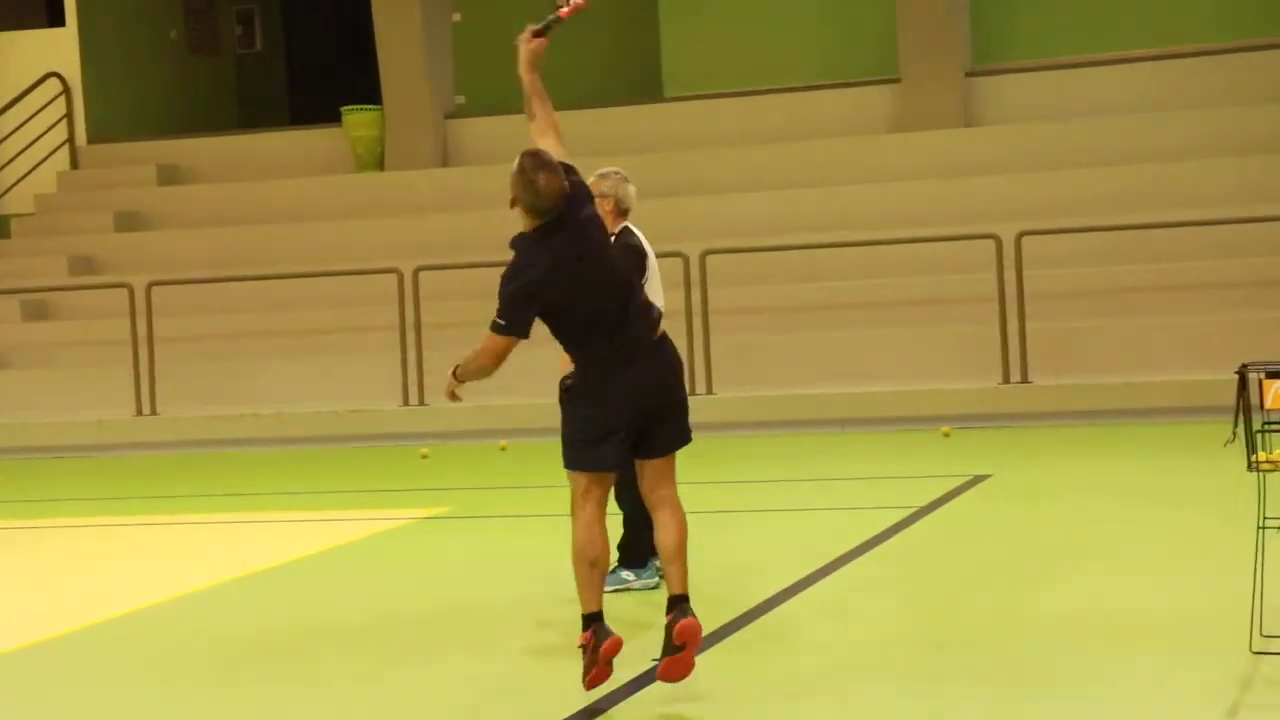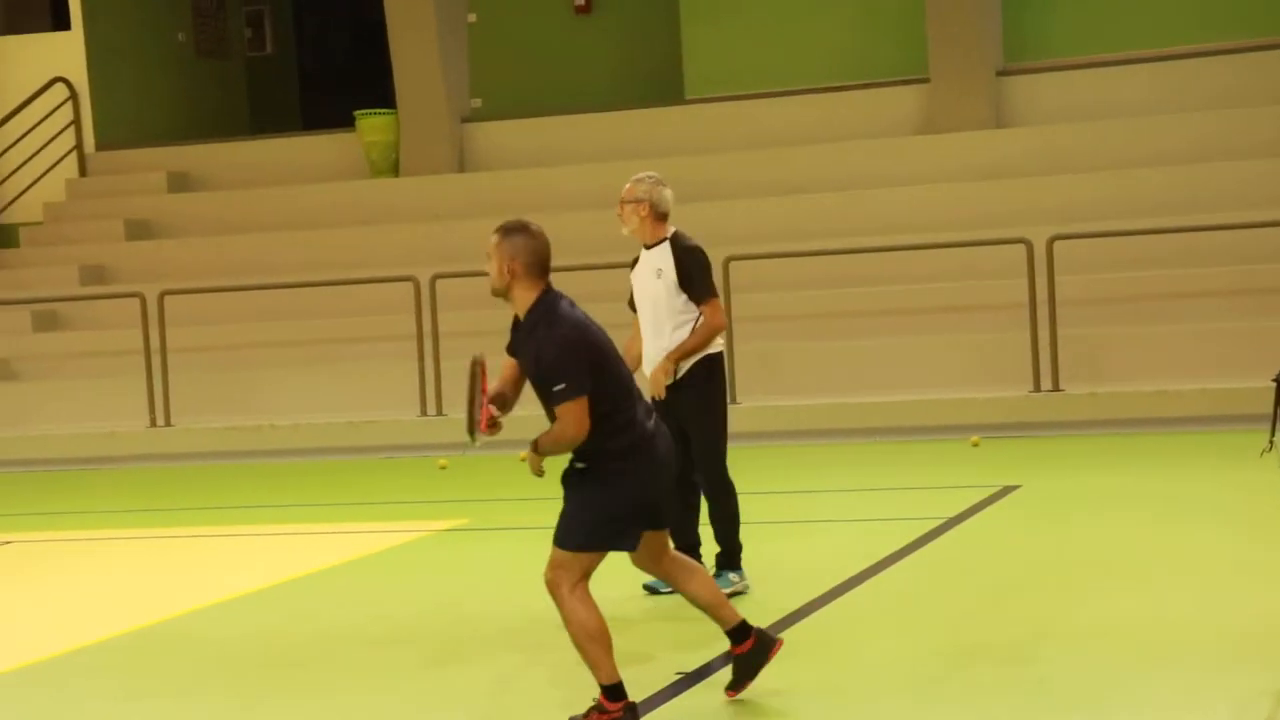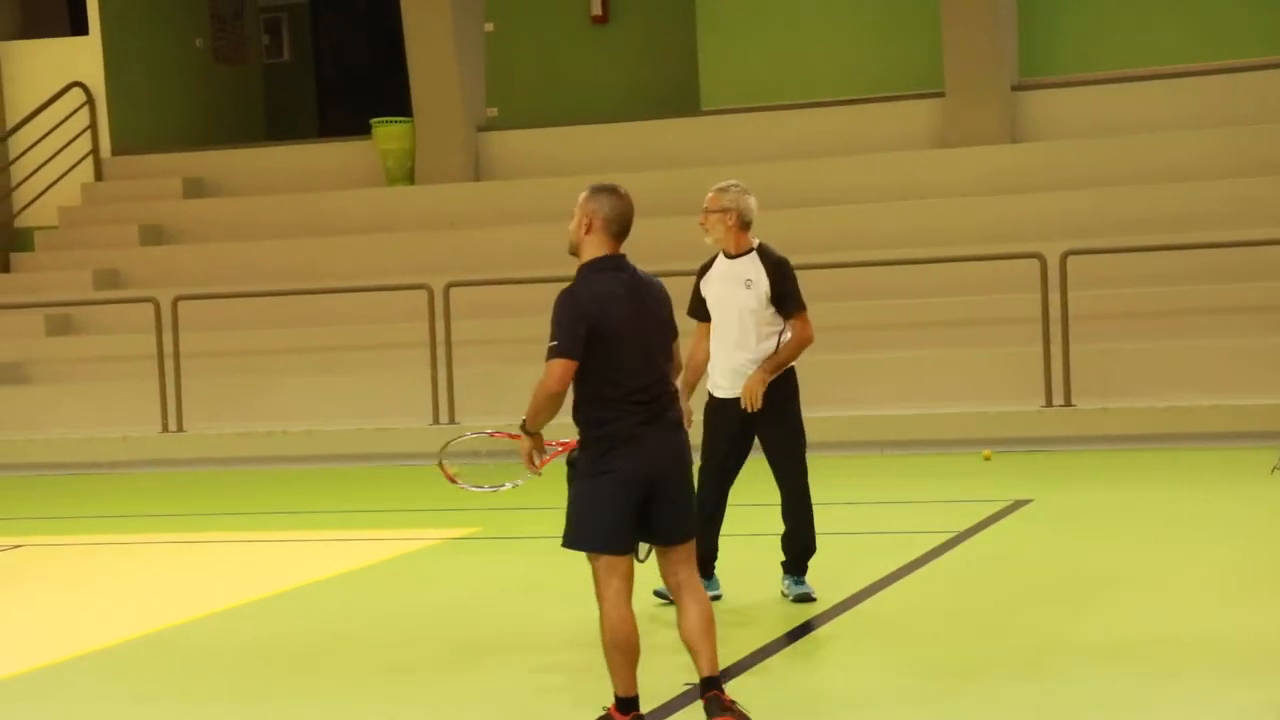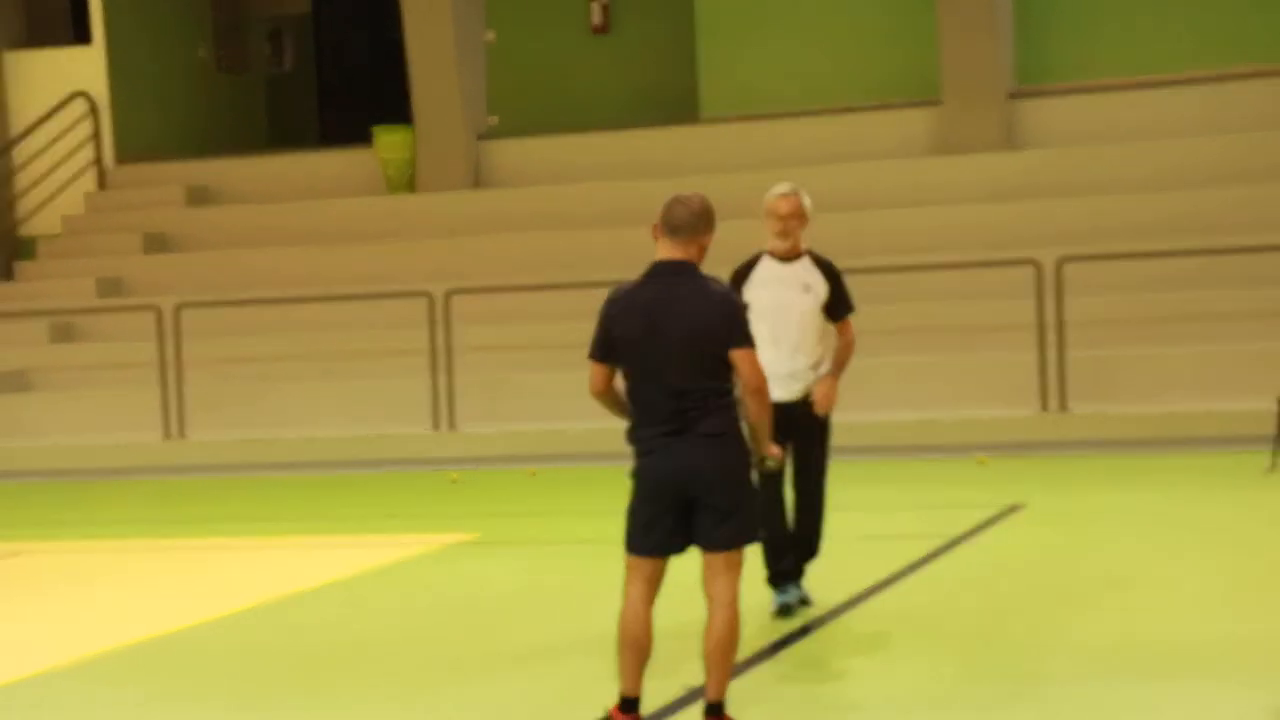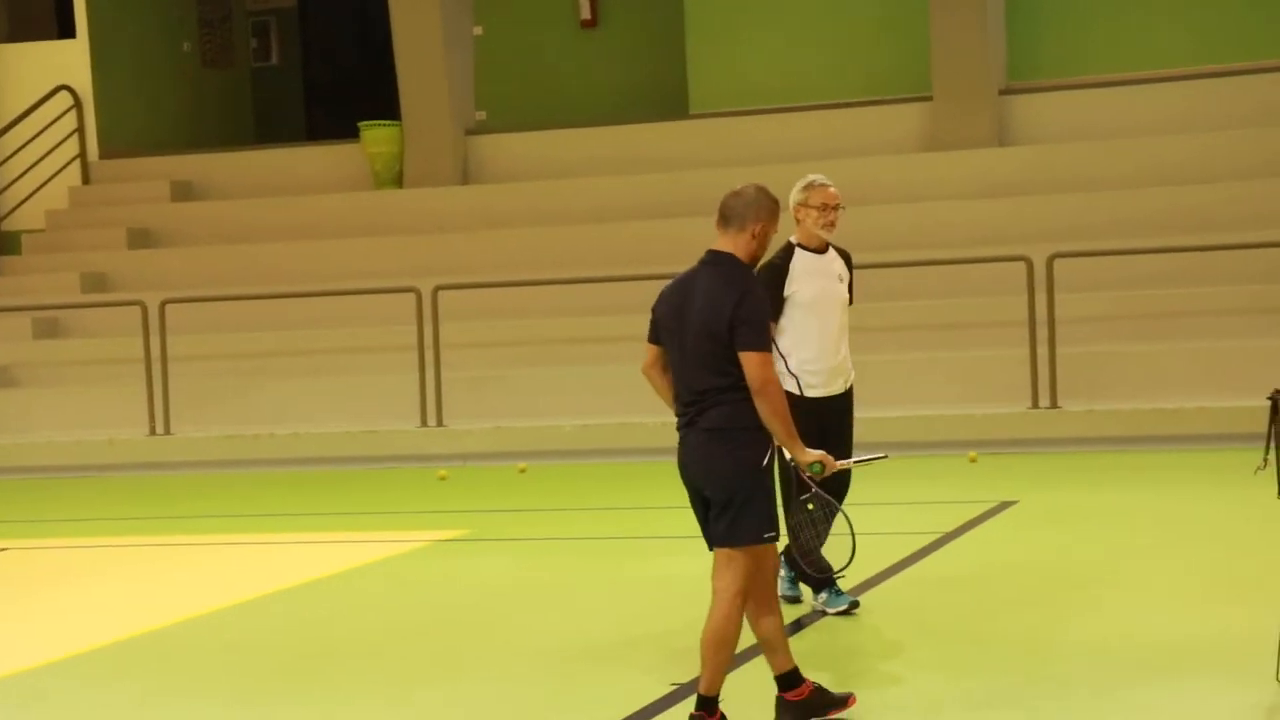
dt=0.5s
person 1, frame 1
left shoulder: (525, 276)
right shoulder: (578, 214)
left elbow: (490, 358)
right elbow: (547, 135)
left wrist: (457, 376)
right wrist: (529, 72)
left hip: (601, 387)
right hip: (655, 368)
left knee: (588, 504)
right knee: (660, 493)
left ankle: (594, 628)
right ankle: (678, 612)
person 1, frame 2
left shoulder: (558, 334)
right shoulder: (529, 320)
left elbow: (574, 429)
right elbow: (506, 385)
left wrist: (537, 448)
right wrist: (489, 407)
left hip: (617, 466)
right hip: (646, 449)
left knee: (564, 580)
right knee: (659, 557)
right ankle: (747, 641)
person 1, frame 3
left shoulder: (578, 298)
right shoulder: (653, 289)
left elbow: (554, 386)
left wrist: (530, 431)
left hip: (610, 459)
right hip: (668, 447)
left knee: (614, 588)
right knee: (682, 574)
person 1, frame 4
left shoulder: (620, 304)
right shoulder: (719, 299)
left elbow: (599, 385)
right elbow: (752, 381)
right wrist: (765, 444)
left hip: (655, 460)
right hip: (719, 455)
left knee: (639, 588)
right knee: (722, 591)
person 1, frame 5
left shoulder: (674, 291)
right shoulder: (743, 293)
left elbow: (653, 365)
right elbow: (762, 383)
right wrist: (797, 449)
left hip: (694, 450)
right hip: (736, 451)
left knee: (759, 575)
right knee: (734, 586)
person 2, frame 1
left shoulder: (624, 246)
right shoulder: (620, 244)
left knee: (629, 466)
right knee: (631, 463)
left ankle: (637, 565)
right ankle: (651, 554)
person 2, frame 2
left shoulder: (686, 252)
right shoulder: (640, 262)
left elbow: (716, 319)
left wrist: (672, 359)
left hip: (698, 375)
right hip: (662, 383)
left knee: (710, 470)
right knee: (676, 475)
left ankle: (730, 565)
right ankle: (687, 563)
person 2, frame 3
left shoulder: (773, 265)
right shoulder: (708, 274)
left elbow: (803, 333)
right elbow: (702, 340)
left wrist: (763, 374)
right wrist: (683, 395)
left hip: (772, 392)
right hip: (722, 396)
left knee: (793, 483)
right knee: (711, 486)
left ankle: (795, 573)
right ankle: (702, 576)
person 2, frame 4
left shoulder: (823, 271)
right shoulder: (747, 274)
left elbow: (844, 333)
left wrist: (831, 379)
left hip: (810, 397)
right hip: (763, 398)
left knee: (810, 492)
right knee: (768, 491)
left ankle: (791, 575)
right ankle: (781, 580)
person 2, frame 5
left shoulder: (842, 261)
right shoulder: (777, 268)
left hip: (839, 392)
right hip: (796, 396)
left knee: (835, 487)
right knee: (801, 493)
left ankle: (793, 562)
right ankle: (822, 584)
